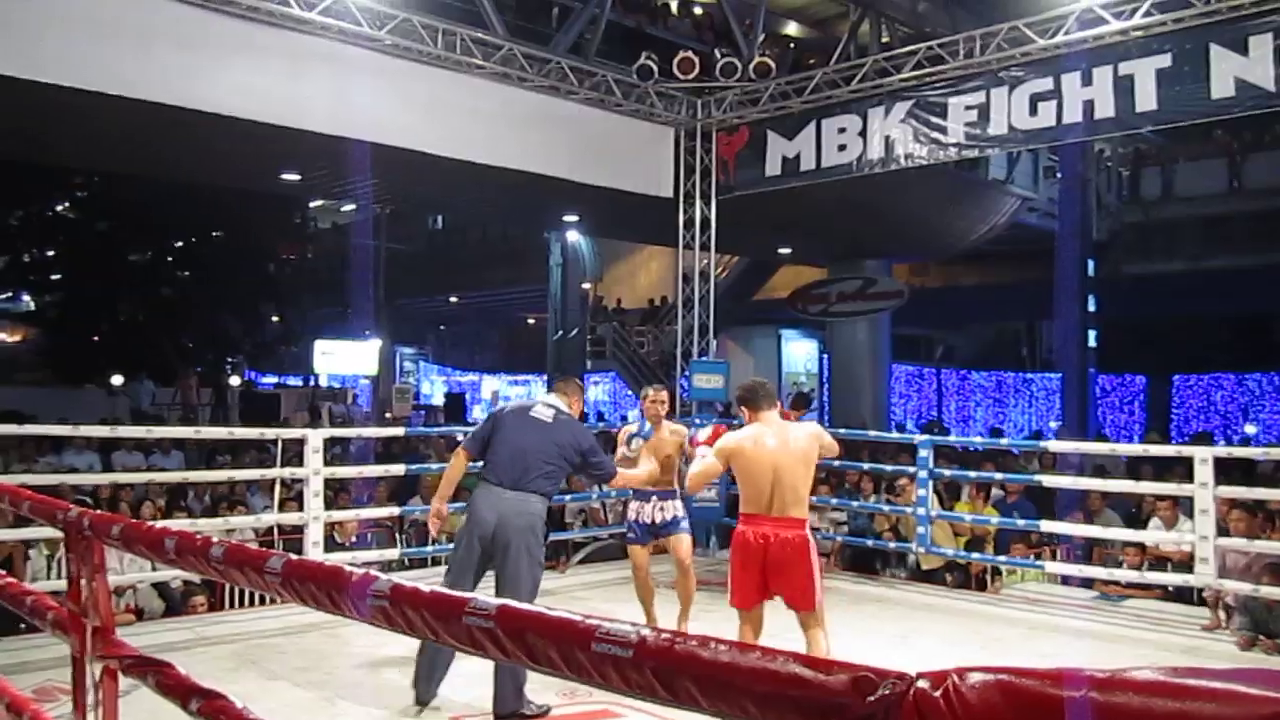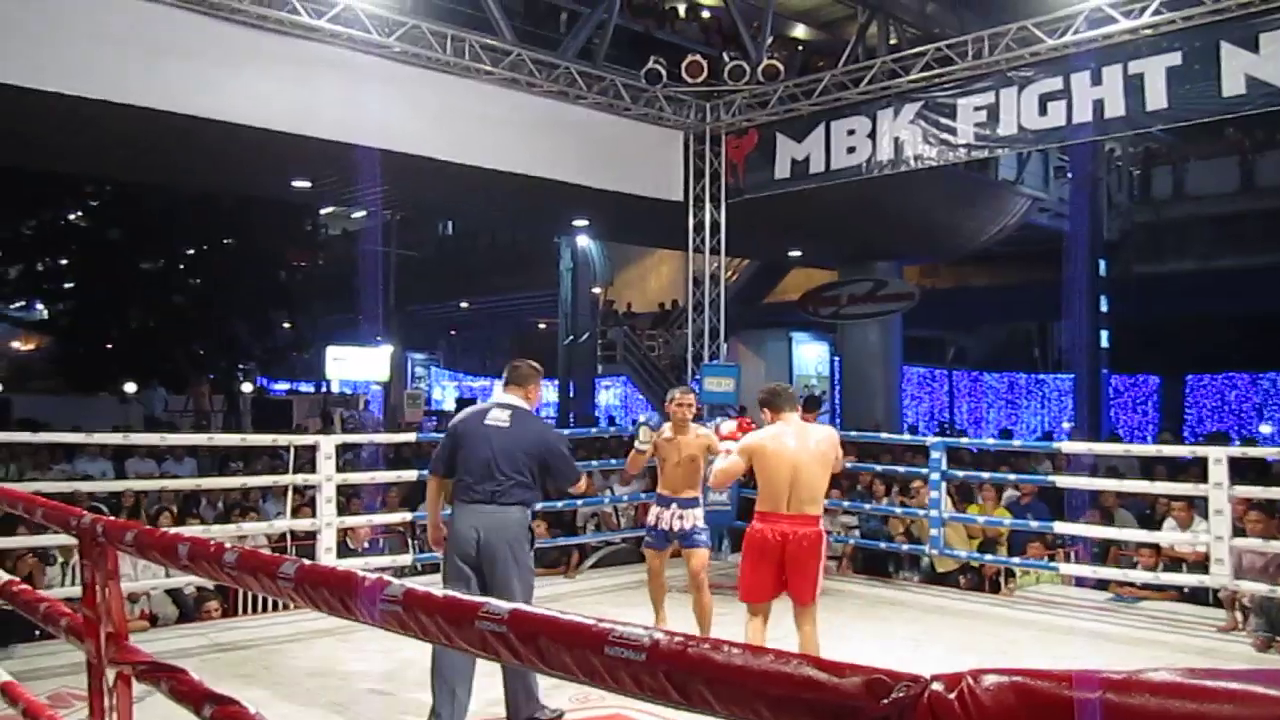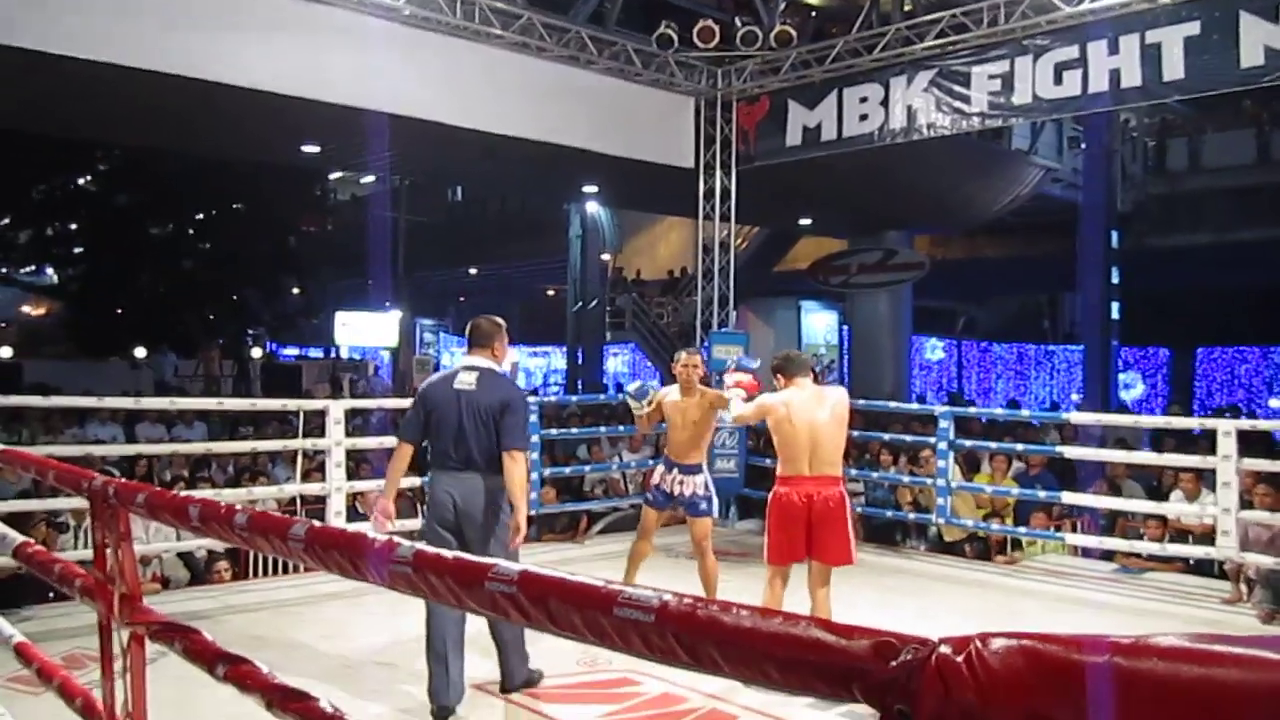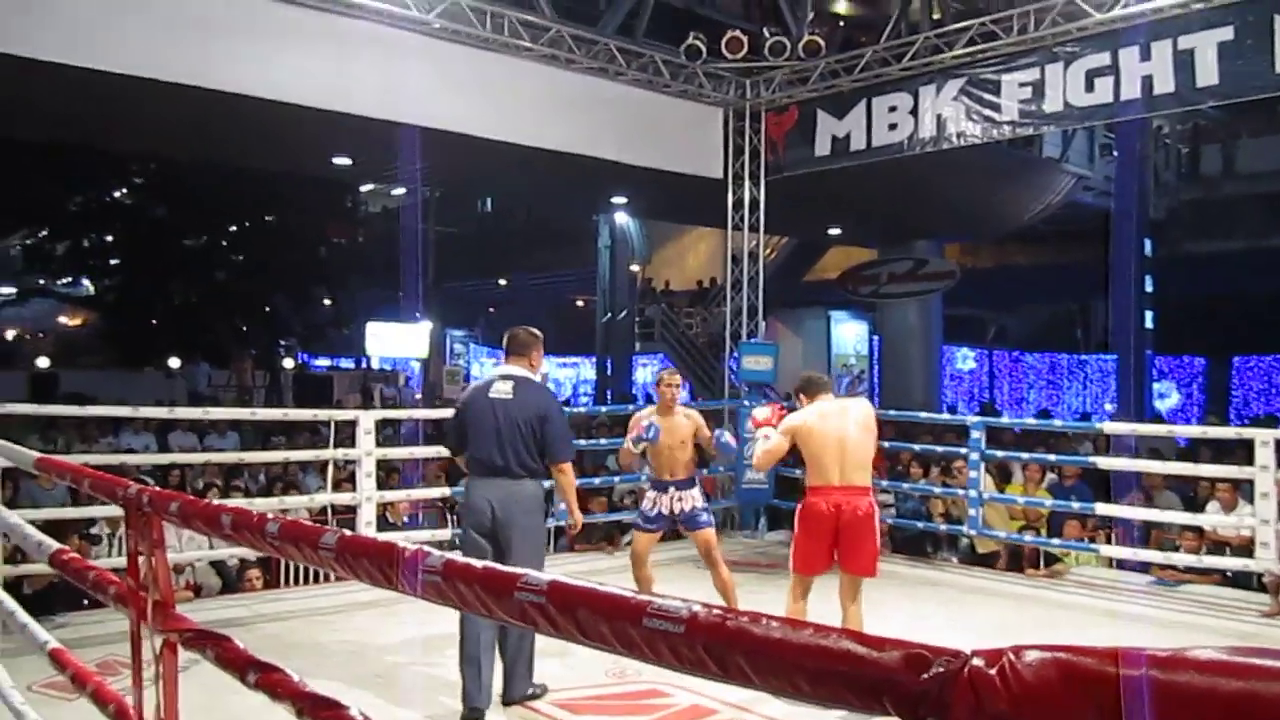
dt=0.4s
person 1, frame 1
left shoulder: (507, 412)
right shoulder: (575, 433)
left elbow: (463, 454)
right elbow: (613, 477)
left wrist: (440, 500)
right wrist: (647, 471)
left hip: (484, 502)
right hip: (524, 513)
left knee: (454, 595)
left ankle: (425, 686)
person 1, frame 2
left shoulder: (463, 420)
right shoulder: (540, 432)
left elbow: (437, 478)
right elbow: (577, 485)
left wrist: (434, 523)
right wrist: (580, 479)
left hip: (464, 521)
right hip: (507, 526)
person 1, frame 3
left shoulder: (433, 386)
right shoulder: (507, 391)
left elbow: (405, 446)
right elbow: (513, 456)
left wrist: (387, 495)
right wrist: (520, 509)
left hip: (442, 489)
right hip: (485, 493)
right ankle: (515, 673)
person 1, frame 4
left shoulder: (471, 396)
right shoulder: (543, 399)
left elbow: (459, 455)
right elbow: (560, 465)
right wrist: (573, 508)
left hip: (478, 495)
right hip: (523, 498)
right ankle: (517, 686)
person 2, frame 1
left shoulder: (733, 441)
right shoulder: (810, 432)
left elbow: (692, 484)
right elbow: (834, 450)
left wrist: (703, 451)
left hip: (750, 535)
right hip: (793, 536)
left knee: (749, 627)
right knee: (814, 626)
person 2, frame 2
left shoulder: (756, 440)
right shoulder: (828, 435)
left elbow: (716, 482)
left wrist: (727, 447)
left hip: (766, 530)
right hip: (808, 532)
left knee: (756, 617)
right knee: (806, 621)
person 2, frame 3
left shoulder: (771, 402)
right shoulder: (840, 396)
left elbow: (738, 415)
left wrist: (737, 391)
left hip: (789, 494)
right hip: (830, 494)
left knee: (777, 580)
right knee: (820, 586)
person 2, frame 4
left shoulder: (796, 420)
right shoulder: (864, 407)
left elbow: (760, 462)
left wrist: (764, 430)
left hip: (819, 504)
right hip: (860, 505)
left knee: (799, 590)
right knee: (851, 597)
person 3, frame 1
left shoulder: (679, 432)
right shoulder: (629, 432)
right elbow: (617, 468)
right wrist: (630, 449)
left hip: (670, 503)
right hip: (640, 504)
left knee: (685, 562)
right knee: (639, 570)
left ankle: (683, 618)
right ankle: (651, 620)
person 3, frame 2
left shoulder: (705, 436)
right shoulder: (656, 434)
right elbow: (632, 468)
right wrist: (642, 442)
left hip: (691, 511)
right hip: (661, 508)
left knee: (699, 578)
right knee: (654, 572)
left ankle: (705, 639)
right ankle: (660, 617)
person 3, frame 3
left shoulder: (710, 397)
right shoulder: (664, 395)
right elbow: (644, 428)
right wrist: (638, 408)
left hip: (695, 476)
right hip: (666, 470)
left knee: (702, 546)
right knee: (643, 533)
right ankle: (627, 583)
person 3, frame 4
left shoulder: (692, 417)
right shoulder: (642, 419)
left elbow: (712, 447)
right elbow: (624, 461)
left wrist: (724, 444)
right wrist: (635, 444)
left hip: (689, 492)
right hip: (657, 493)
left knee: (713, 556)
right knee: (637, 556)
